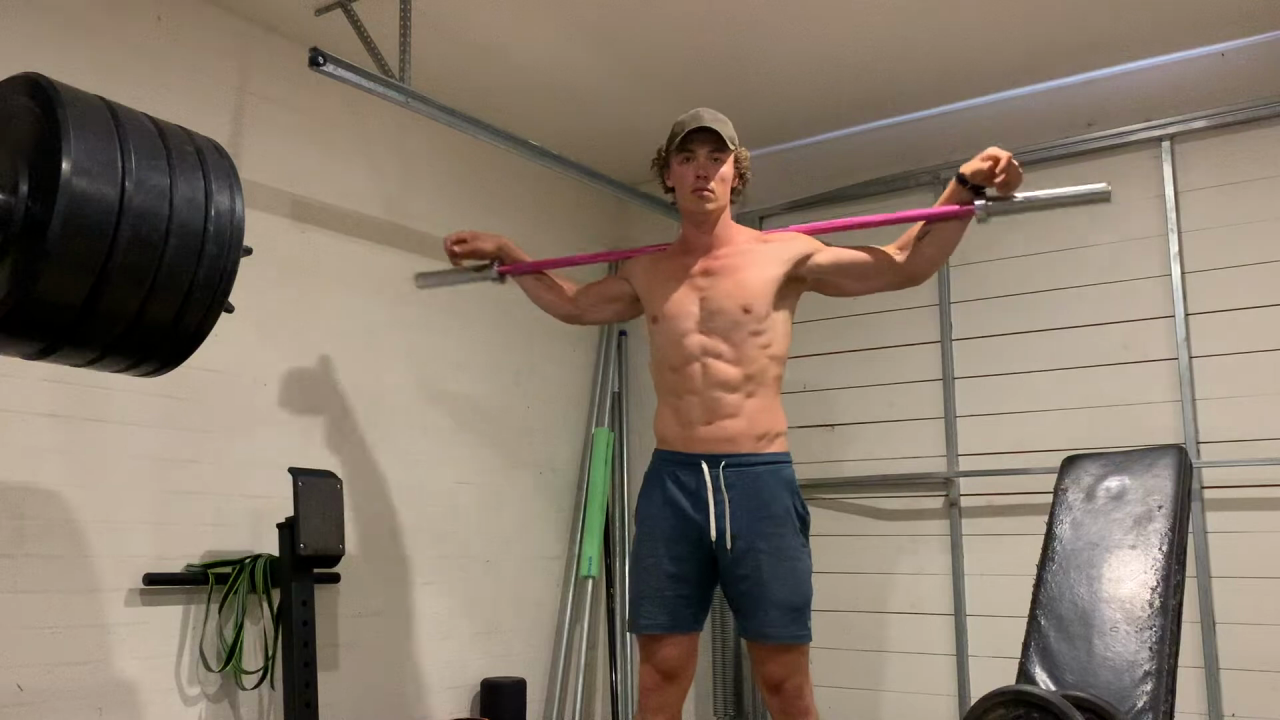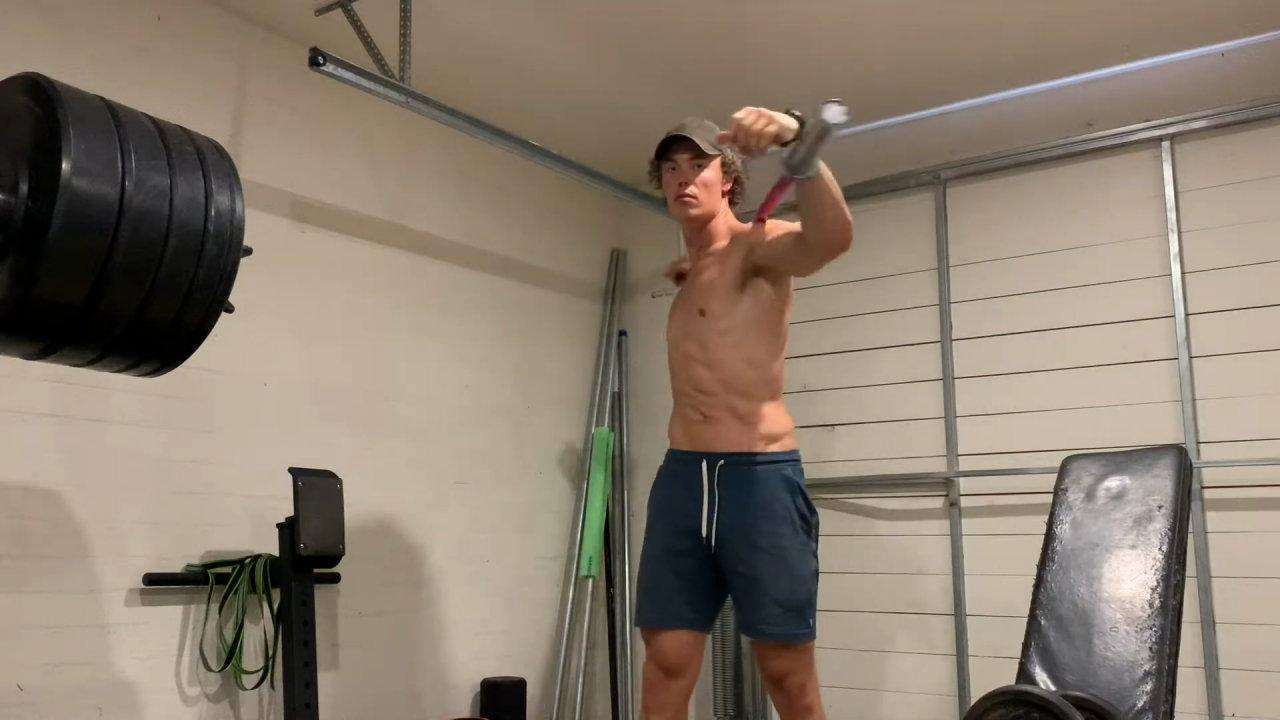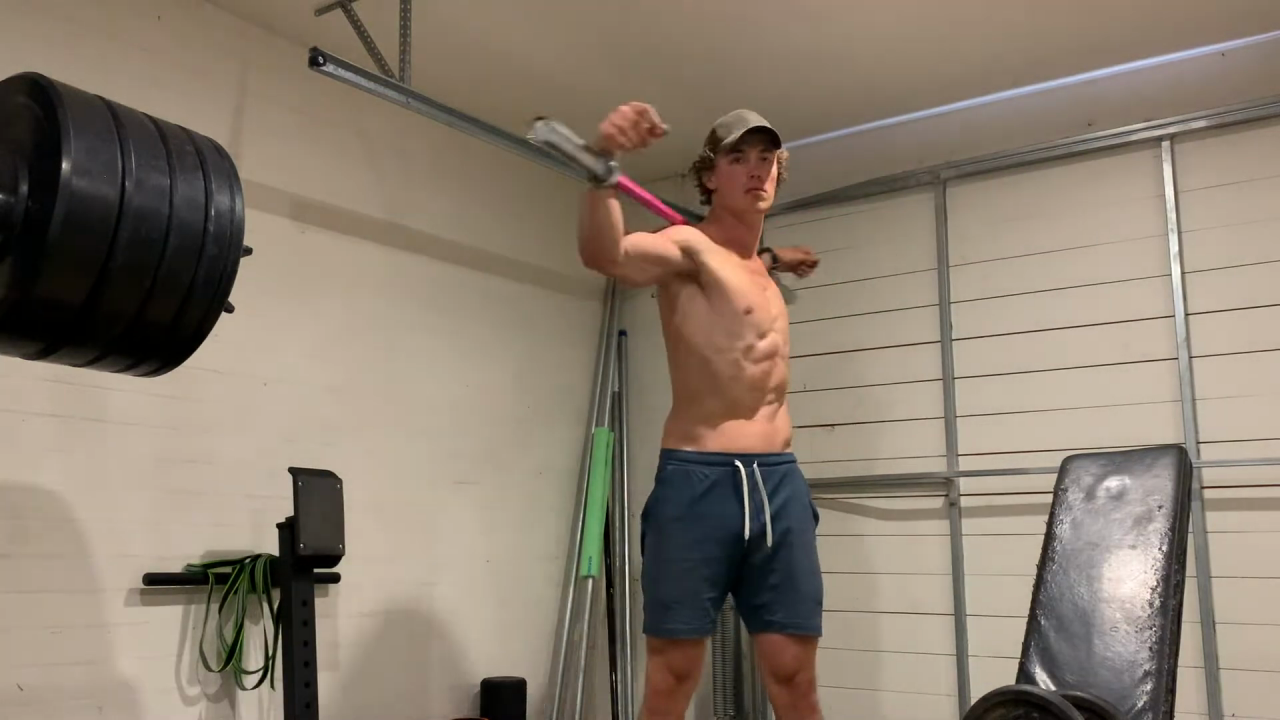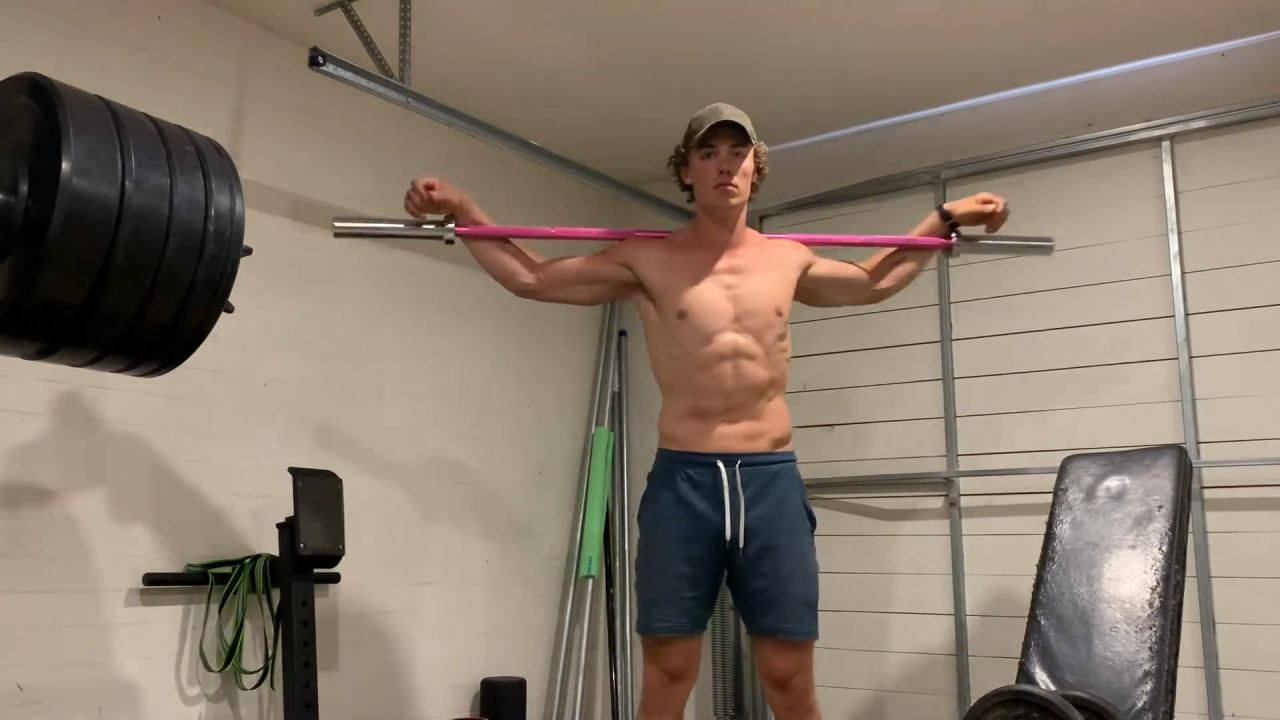
dt=1s
person 1, frame 1
left shoulder: (783, 253)
right shoulder: (647, 271)
left elbow: (908, 265)
right elbow: (574, 305)
left wrist: (963, 188)
right wrist: (509, 254)
left hip: (760, 481)
right hip: (672, 482)
right knee: (663, 666)
person 1, frame 2
left shoulder: (756, 246)
right shoulder: (702, 276)
left elbow: (832, 232)
left wrist: (793, 139)
left hip: (760, 479)
right hip: (681, 479)
right knee: (667, 667)
person 1, frame 3
left shoulder: (758, 269)
right shoulder: (687, 246)
right elbow: (604, 251)
right wrist: (606, 156)
left hip: (780, 483)
right hip: (695, 482)
person 1, frame 4
left shoulder: (788, 259)
right shoulder: (646, 259)
left elbow: (873, 283)
right elbow: (530, 279)
left wrist: (944, 221)
right wrist: (462, 212)
left hip: (771, 481)
right hip: (682, 483)
